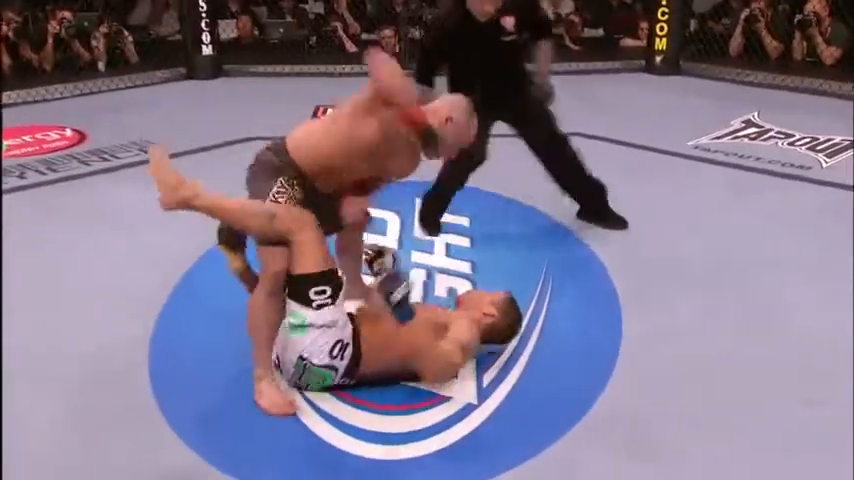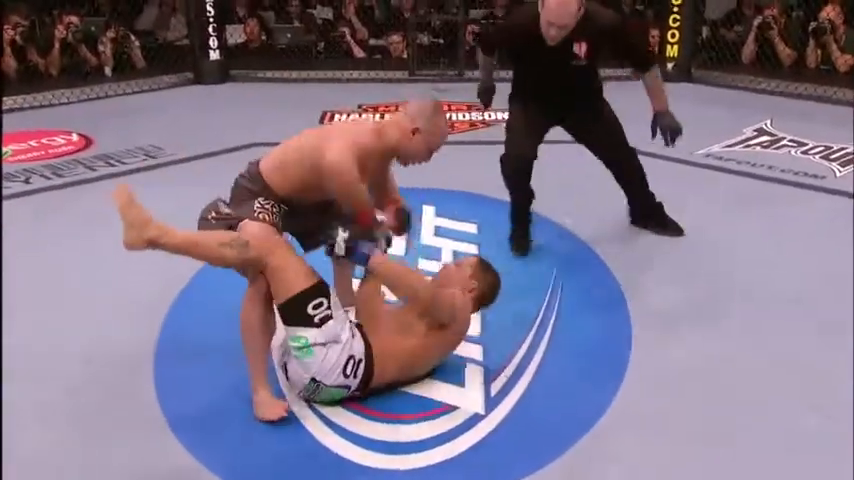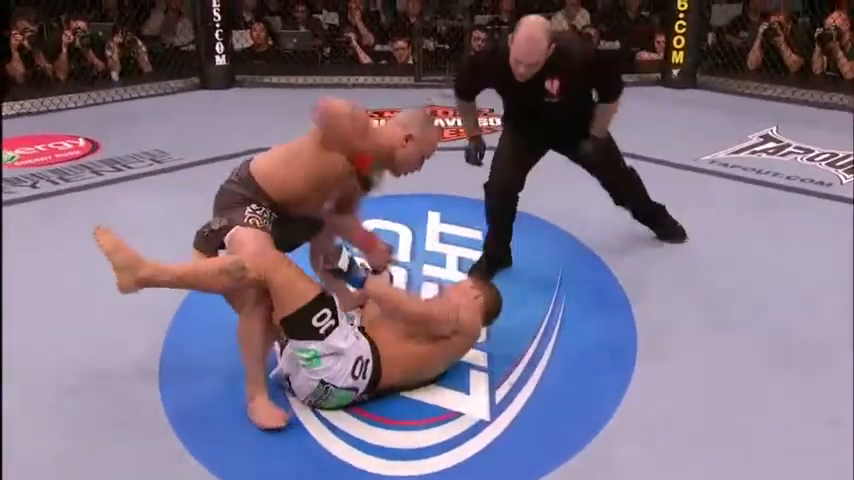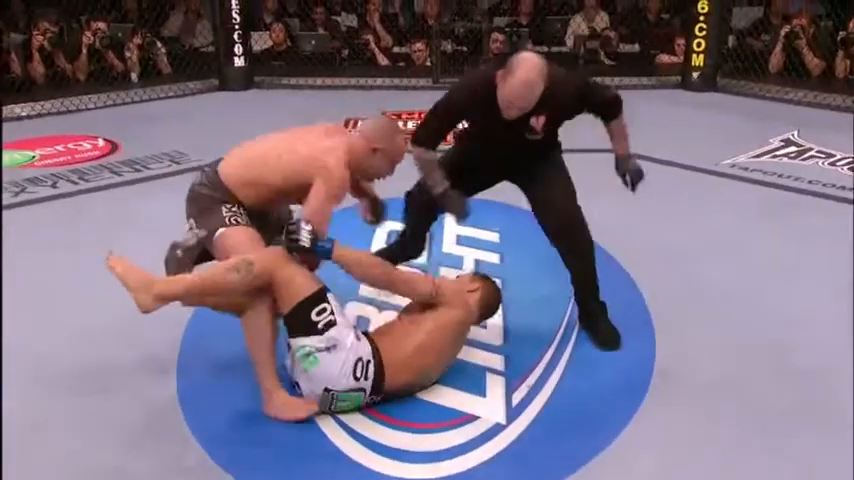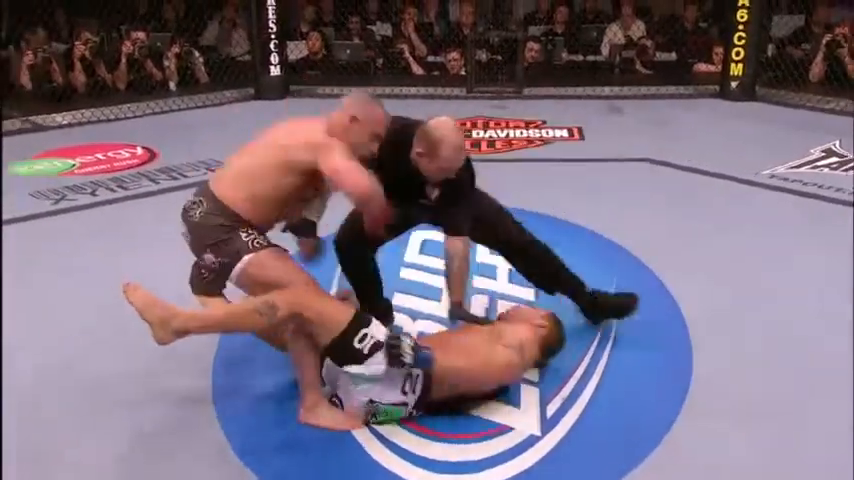
dt=0.3s
person 1, frame 1
left shoulder: (464, 334)
right shoulder: (447, 323)
left elbow: (435, 369)
left hip: (321, 356)
right hip: (307, 355)
left knee: (301, 222)
left ankle: (187, 194)
person 1, frame 2
left shoulder: (452, 317)
right shoulder: (433, 317)
left elbow: (422, 291)
right elbow: (370, 312)
left wrist: (362, 251)
right wrist: (367, 257)
left hip: (336, 365)
right hip: (337, 358)
left knee: (268, 244)
left ankle: (153, 233)
person 1, frame 3
left shoulder: (462, 321)
right shoulder: (424, 327)
left elbow: (408, 310)
right elbow: (371, 320)
left wrist: (354, 274)
left hip: (342, 368)
right hip: (317, 373)
left knee: (270, 264)
left ankle: (145, 272)
person 1, frame 4
left shoulder: (457, 302)
right shoulder: (439, 328)
left elbow: (390, 277)
left wrist: (321, 247)
left hip: (342, 365)
right hip: (336, 381)
left knee: (275, 259)
left ankle: (159, 291)
person 1, frame 5
left shoulder: (522, 339)
right shoulder: (488, 338)
left elbow: (490, 372)
left wrist: (422, 356)
right wrist: (353, 318)
left hip: (394, 380)
right hip: (371, 383)
left knee: (299, 299)
right knee: (301, 318)
left ankle: (177, 322)
person 2, frame 1
left shoulder: (411, 159)
right shoulder: (393, 106)
left elbow: (362, 185)
right elbow: (378, 61)
left wrist: (356, 205)
right wrist: (423, 122)
right hip: (281, 171)
left knee: (353, 220)
right knee: (276, 272)
right ankle: (263, 377)
person 2, frame 2
left shoulder: (382, 147)
right shoulder: (368, 137)
left elbow: (385, 192)
right elbow: (335, 164)
left wrist: (394, 206)
right wrist: (367, 218)
right hip: (261, 193)
right knee: (264, 282)
left ankle: (345, 305)
right ankle: (260, 390)
person 2, frame 3
left shoulder: (372, 164)
right shoulder: (359, 135)
left elbow: (340, 218)
right elbow: (329, 109)
left wrist: (373, 253)
right wrist: (364, 165)
left hip: (287, 203)
right hip: (246, 198)
right knee: (258, 293)
right ankle: (256, 396)
person 2, frame 4
left shoulder: (336, 135)
right shoulder: (334, 171)
left wrist: (370, 196)
left hip: (241, 188)
right hip: (217, 198)
right knee: (260, 286)
right ankle: (272, 393)
person 2, frame 5
left shoulder: (302, 130)
right shoulder: (327, 148)
right elbow: (364, 189)
right wrist: (378, 223)
left hip: (204, 210)
right hip: (220, 225)
person 3, frame 1
right shoulder: (447, 23)
left elbow: (542, 34)
right elbow: (424, 78)
left wrist: (542, 79)
left hip: (515, 87)
right hip: (471, 95)
left knee: (551, 142)
right knee: (470, 153)
left ankle: (593, 206)
right ankle: (432, 207)
person 3, frame 2
left shoulder: (604, 23)
right shoulder: (518, 24)
left elbow: (645, 62)
right elbow: (486, 43)
left wrist: (661, 111)
right wrist: (486, 81)
left hip: (584, 99)
right hip: (534, 101)
left knee: (621, 155)
right knee: (516, 158)
left ankle: (646, 212)
right ankle: (521, 223)
person 3, frame 3
left shoulder: (575, 55)
right shoulder: (493, 58)
left elbow: (611, 93)
right elbow: (464, 93)
left wrist: (596, 137)
right wrist: (474, 137)
left hip: (578, 124)
right hip: (526, 122)
left knee: (616, 174)
right knee: (505, 184)
left ankle: (655, 218)
right ankle: (496, 253)
person 3, frame 4
left shoulder: (565, 88)
right shoulder: (473, 88)
left elbow: (611, 107)
right elbow: (422, 144)
left wrist: (623, 156)
right wrist: (442, 192)
left hip: (538, 159)
right hip: (479, 153)
left knee: (569, 228)
right knee: (420, 201)
left ankle: (592, 312)
right ankle: (406, 247)
person 3, frame 5
left shoulder: (458, 167)
right shoulder: (386, 140)
left elbow: (457, 240)
left wrist: (458, 306)
left hip: (453, 203)
right hip: (396, 202)
left knee: (517, 240)
right knee: (349, 245)
left ankle: (590, 301)
right ankle: (372, 307)
